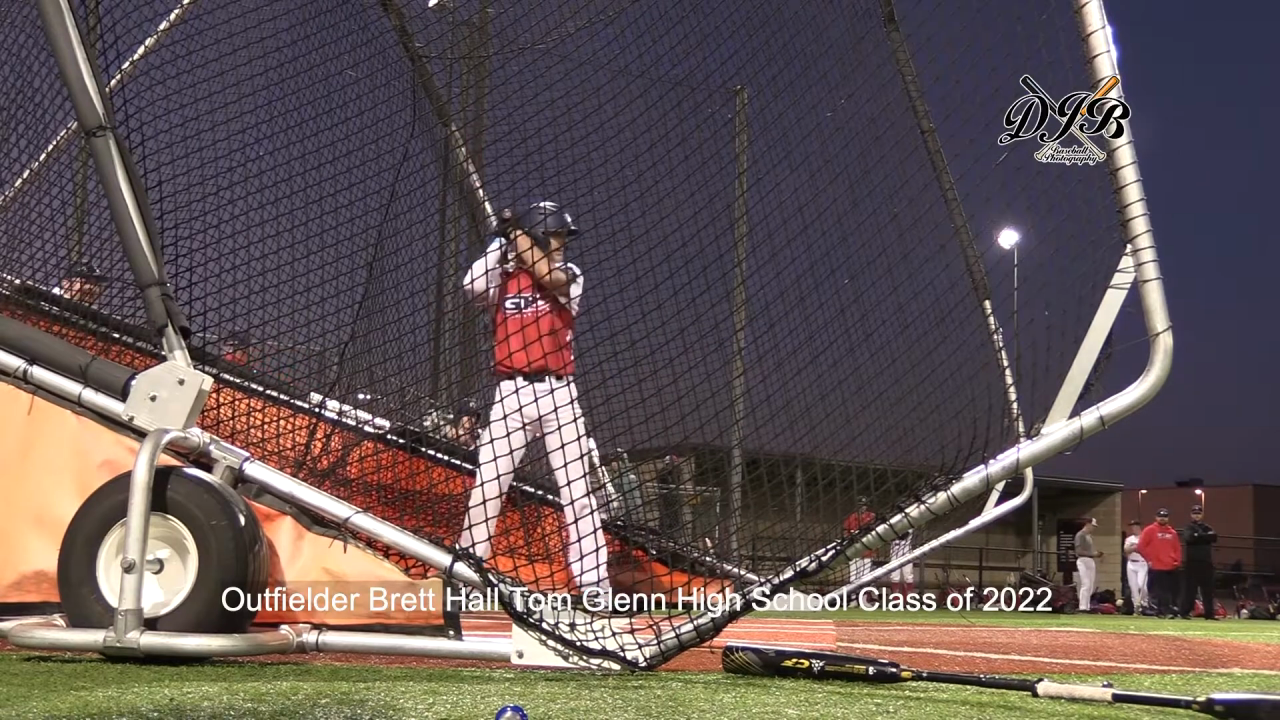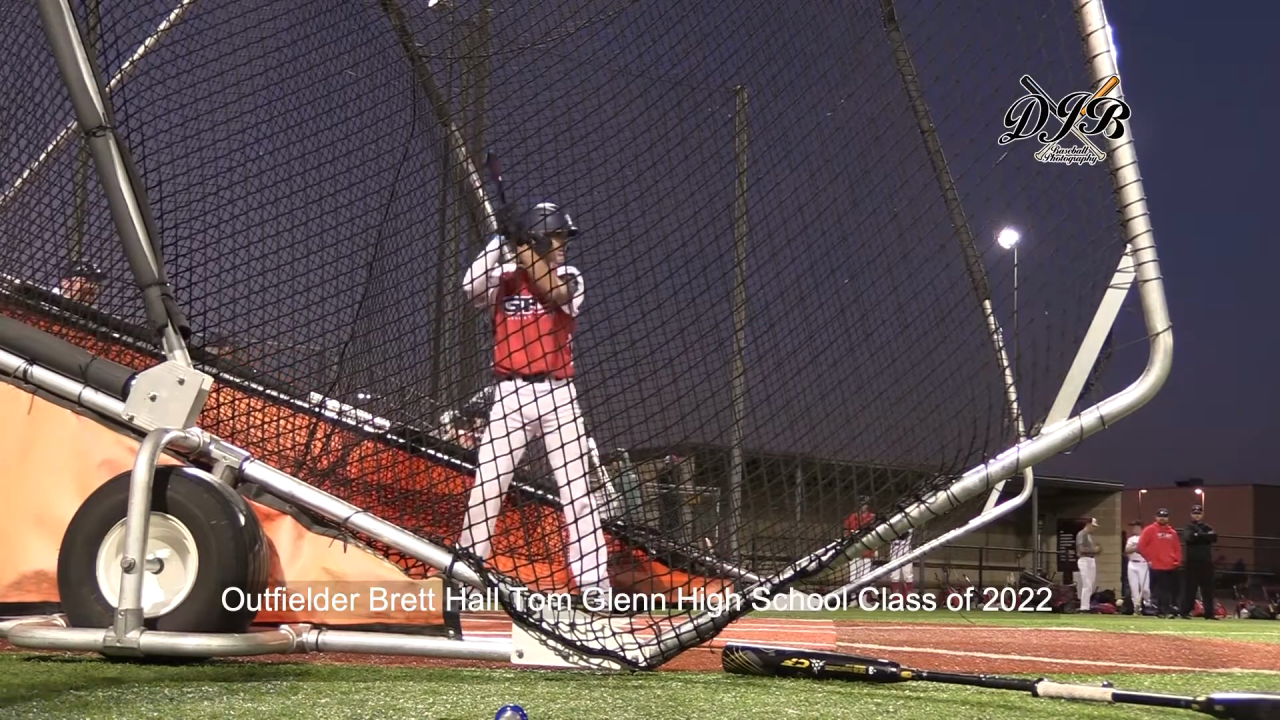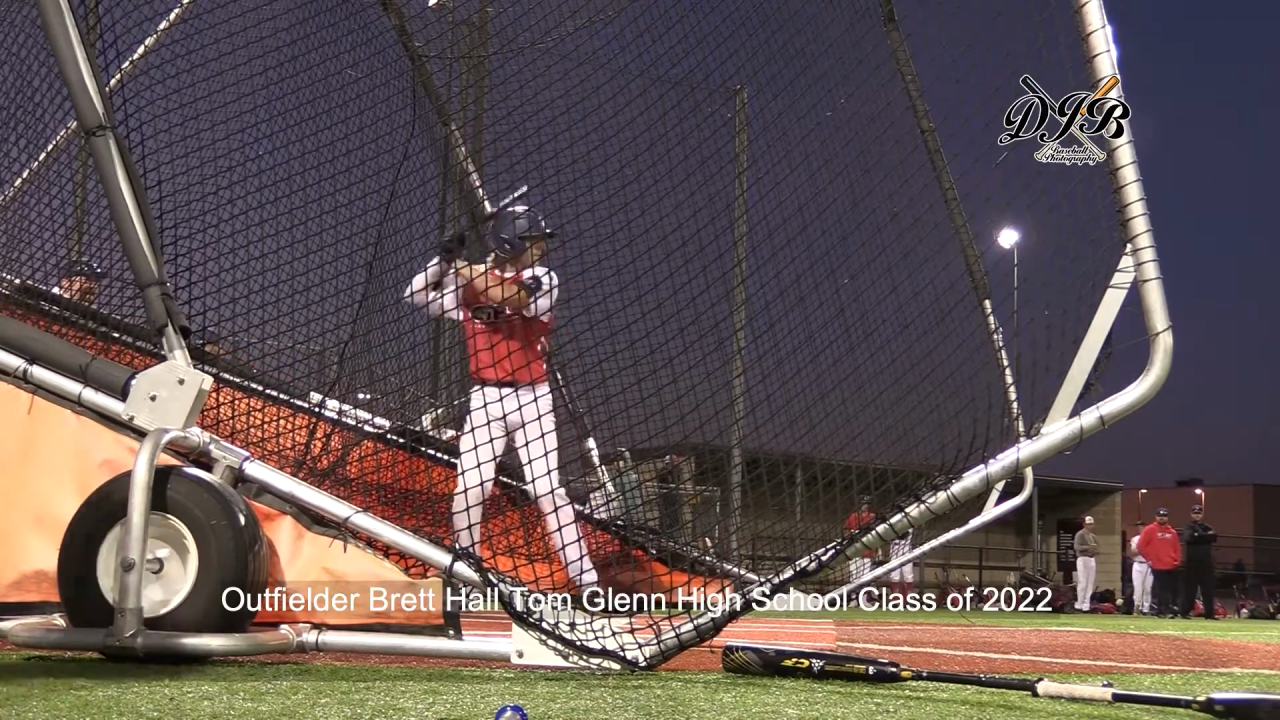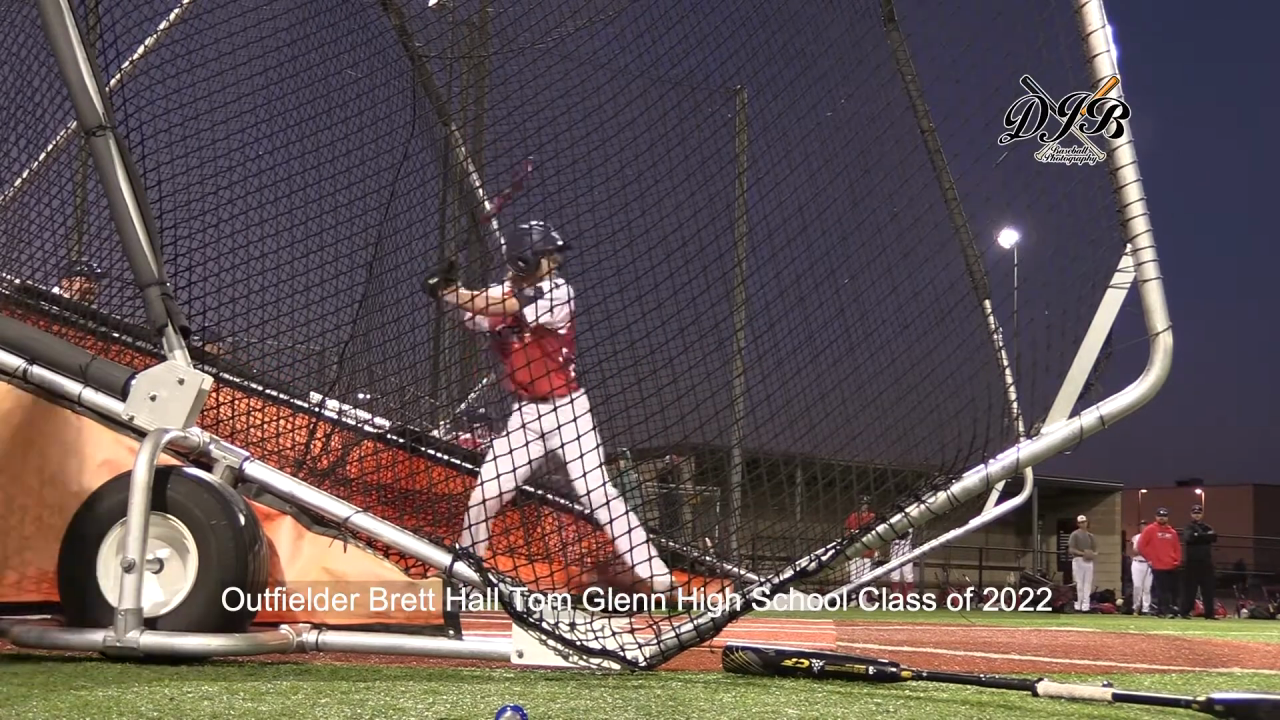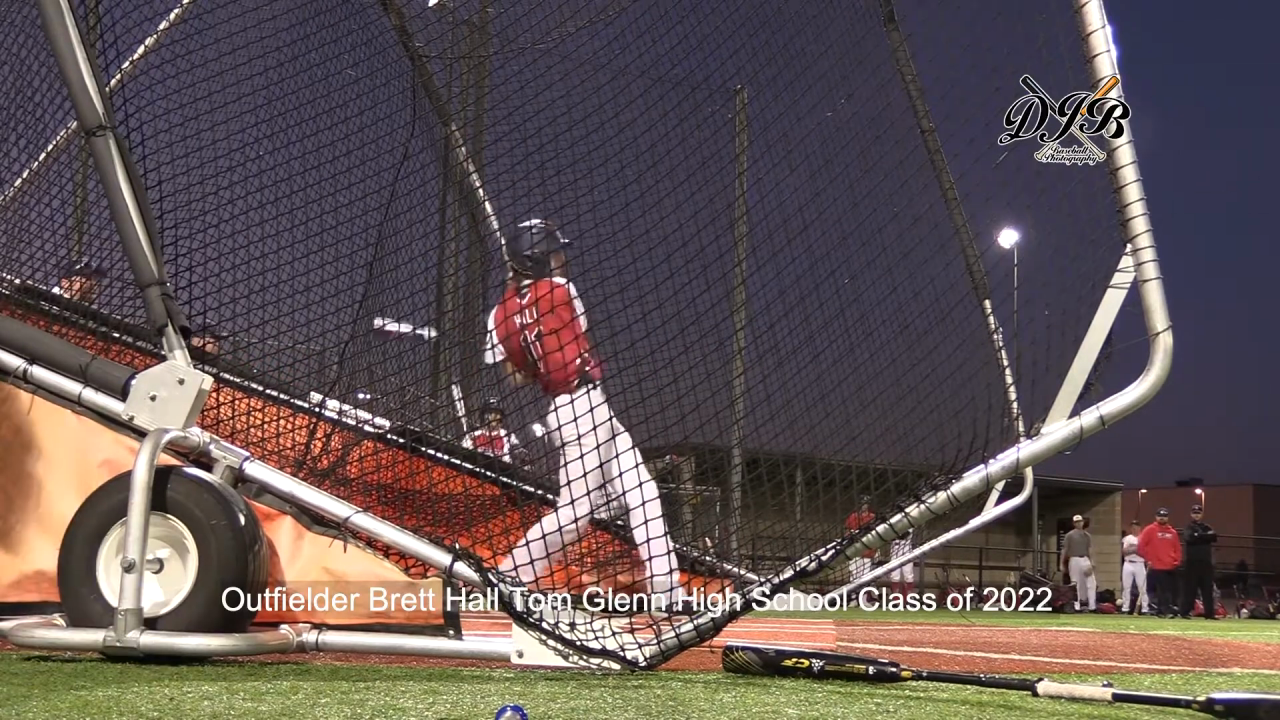
dt=0.5s
person 1, frame 1
left shoulder: (569, 275)
right shoulder: (503, 277)
left elbow: (549, 278)
right elbow: (473, 286)
left wrist: (518, 233)
right wrist: (502, 240)
left hip: (558, 393)
right hip: (511, 393)
left knee: (576, 488)
right knee: (487, 485)
left ankle: (594, 580)
person 1, frame 2
left shoulder: (570, 278)
right shoulder: (502, 277)
left elbow: (553, 291)
right elbow: (473, 286)
left wrist: (521, 247)
right wrist: (501, 239)
left hip: (557, 395)
right hip: (511, 395)
left knee: (576, 489)
right knee: (487, 486)
left ankle: (594, 580)
person 1, frame 3
left shoulder: (544, 279)
right shoulder: (468, 281)
left elbow: (506, 297)
right elbow: (418, 296)
left wrist: (461, 266)
right wrist: (445, 259)
left hip: (532, 398)
right hip: (486, 400)
left knee: (545, 486)
right knee: (470, 489)
left ankle: (585, 577)
person 1, frame 4
left shoulder: (560, 291)
right shoulder: (497, 296)
left elbow: (505, 304)
right elbow: (472, 319)
left wrist: (451, 292)
right wrist: (449, 291)
left hip: (570, 410)
right hip: (527, 414)
left knee: (596, 491)
right knee: (487, 492)
left ankle: (655, 579)
person 1, frame 5
left shoulder: (501, 311)
right shoulder: (560, 289)
left elbow: (516, 375)
left hip: (590, 406)
right hip: (583, 406)
left knee: (641, 490)
right knee: (576, 509)
left ankle: (665, 589)
right ankle: (510, 578)
